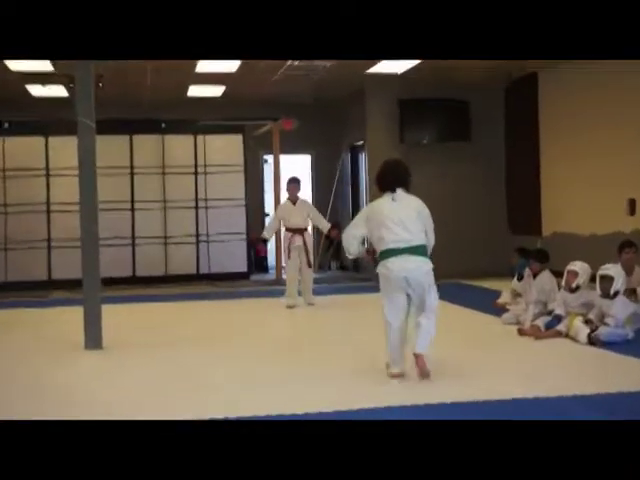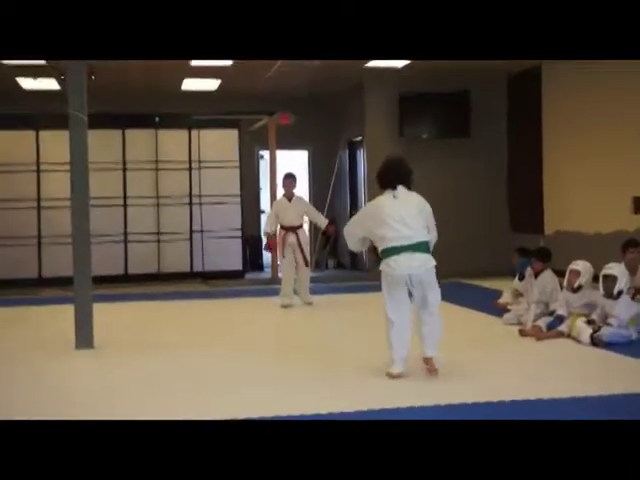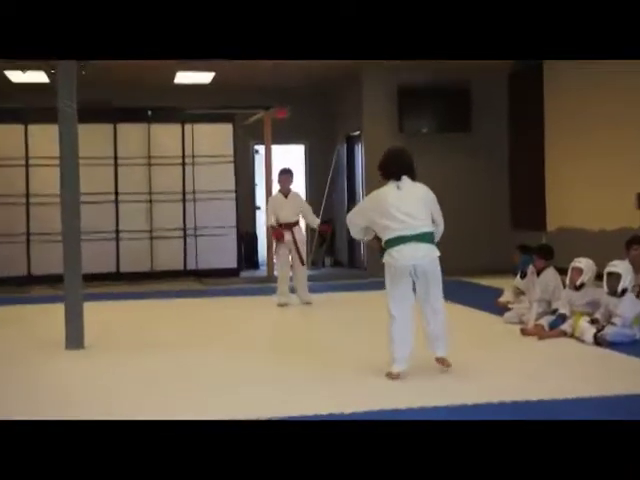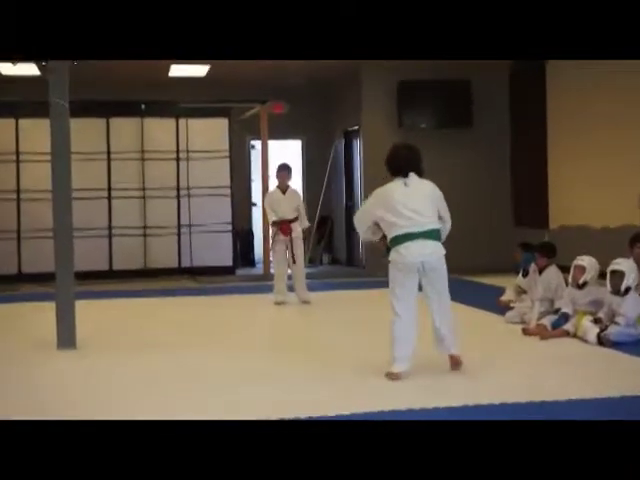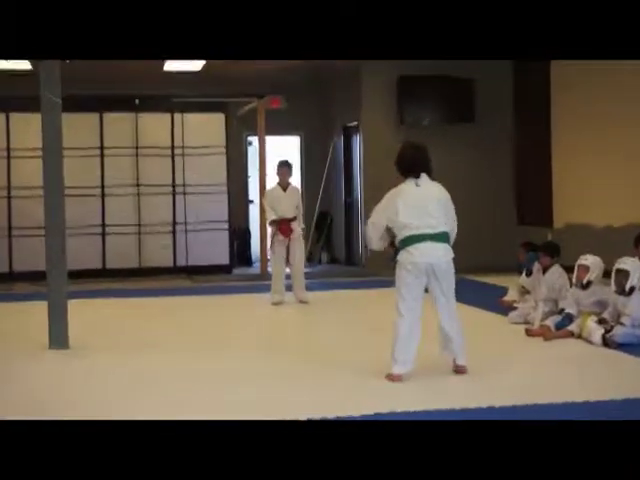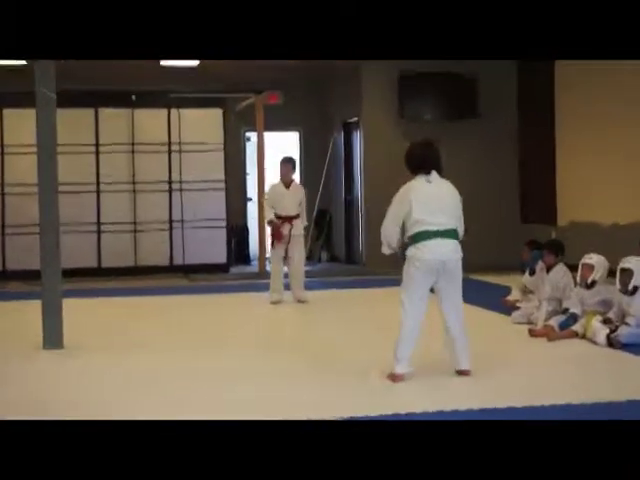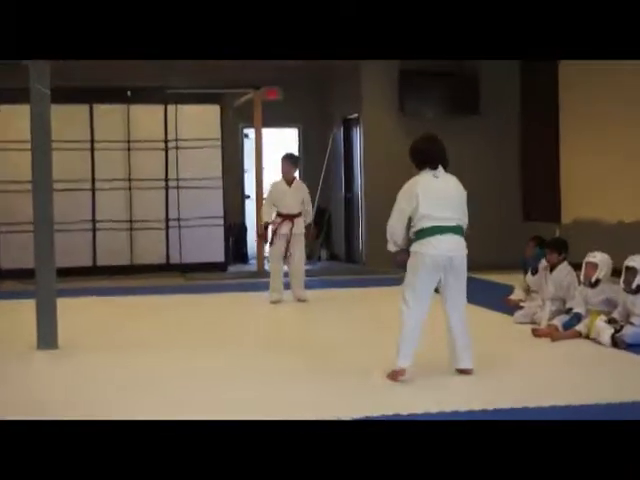
dt=0.1s
person 1, frame 1
left shoulder: (373, 209)
right shoulder: (417, 204)
left elbow: (349, 236)
right elbow: (430, 238)
left wrist: (364, 251)
left hip: (391, 267)
right hip: (419, 264)
left knee: (394, 318)
right knee: (427, 311)
left ankle: (396, 366)
person 1, frame 2
left shoulder: (374, 207)
right shoulder: (418, 200)
left elbow: (350, 234)
right elbow: (432, 234)
left wrist: (368, 245)
left hip: (394, 265)
right hip: (422, 261)
left knee: (397, 316)
right knee: (430, 309)
left ankle: (397, 366)
right ankle: (429, 355)
person 1, frame 3
left shoulder: (377, 197)
right shoulder: (423, 190)
left elbow: (353, 221)
right elbow: (439, 224)
left wrist: (374, 234)
left hip: (397, 256)
right hip: (426, 252)
left knee: (399, 311)
right knee: (434, 304)
left ankle: (398, 366)
right ankle: (440, 353)
person 1, frame 4
left shoulder: (384, 194)
right shoulder: (430, 187)
left elbow: (361, 220)
right elbow: (446, 220)
left wrist: (380, 234)
left hip: (403, 253)
right hip: (433, 250)
left knee: (402, 311)
right knee: (440, 304)
left ankle: (398, 366)
right ankle: (452, 353)
person 1, frame 5
left shoulder: (396, 195)
right shoulder: (440, 190)
left elbow: (374, 227)
right elbow: (453, 226)
left wrist: (386, 243)
left hip: (413, 255)
right hip: (441, 253)
left knee: (407, 312)
right knee: (447, 308)
left ankle: (399, 368)
right ankle: (459, 361)
person 1, frame 6
left shoulder: (408, 191)
right shoulder: (450, 189)
left elbow: (390, 227)
right elbow: (459, 225)
left wrist: (394, 250)
left hip: (421, 253)
right hip: (451, 250)
left knee: (411, 310)
right knee: (453, 309)
left ankle: (400, 368)
right ankle: (462, 363)
person 1, frame 7
left shoulder: (414, 185)
right shoulder: (456, 184)
left elbow: (396, 223)
right elbow: (463, 220)
left wrist: (399, 249)
left hip: (427, 249)
right hip: (456, 247)
left knee: (413, 307)
right knee: (456, 306)
left ankle: (402, 364)
right ankle: (464, 362)
person 2, frame 1
left shoulder: (305, 204)
right shoulder: (282, 207)
left elbow: (317, 218)
right elbow: (273, 223)
left wrist: (330, 230)
right wrist: (265, 238)
left hip: (305, 238)
right hip: (290, 240)
left knee: (307, 270)
right knee: (291, 271)
person 2, frame 2
left shoulder: (301, 201)
right shoulder: (277, 203)
left elbow: (313, 214)
right elbow: (271, 221)
left wrist: (327, 225)
right wrist: (269, 237)
left hip: (300, 236)
right hip: (285, 238)
left knee: (303, 267)
right knee: (287, 269)
left ankle: (305, 296)
person 2, frame 3
left shoulder: (297, 197)
right shoulder: (273, 199)
left elbow: (307, 213)
right elbow: (271, 216)
left wrist: (320, 226)
right wrist: (274, 229)
left hip: (296, 234)
right hip: (281, 235)
left knee: (300, 266)
right knee: (282, 267)
left ankle: (304, 296)
right ankle: (283, 297)
person 2, frame 4
left shoulder: (295, 194)
right shoulder: (270, 195)
left elbow: (301, 212)
right elbow: (270, 213)
left wrist: (305, 229)
right wrist: (279, 224)
left hip: (295, 231)
right hip: (278, 232)
left knee: (298, 264)
right knee: (279, 265)
left ankle: (302, 294)
right ankle: (280, 296)
person 2, frame 5
left shoulder: (296, 191)
right shoulder: (271, 193)
right elbow: (269, 211)
left wrist: (300, 228)
right wrist: (278, 224)
left hip: (294, 230)
right hip: (278, 231)
left knee: (298, 263)
right knee: (277, 265)
left ankle: (300, 294)
right ankle: (277, 296)
person 2, frame 6
left shoulder: (299, 189)
right shoulder: (273, 189)
right elbow: (268, 208)
left wrist: (303, 226)
right wrist: (273, 225)
left hip: (296, 228)
right hip: (279, 227)
left knee: (297, 262)
right knee: (277, 262)
left ankle: (299, 293)
right ankle: (276, 294)
person 2, frame 7
left shoulder: (302, 186)
right shoulder: (275, 186)
left elbow: (307, 207)
right elbow: (268, 206)
left wrist: (308, 225)
right wrist: (265, 227)
left hip: (297, 226)
right hip: (280, 226)
left knee: (298, 261)
right knee: (276, 261)
left ankle: (299, 293)
right ankle: (276, 294)
